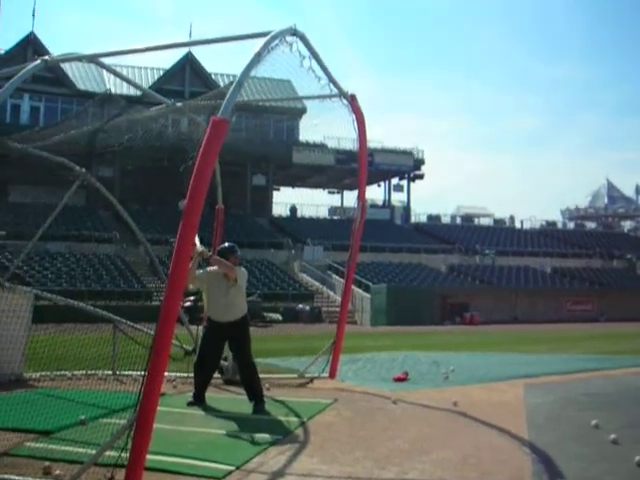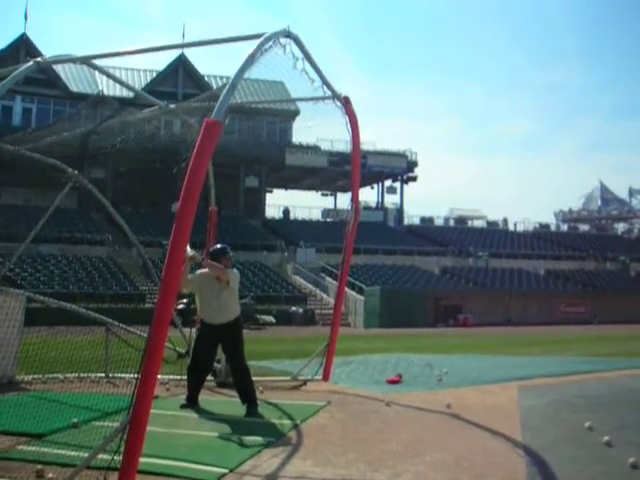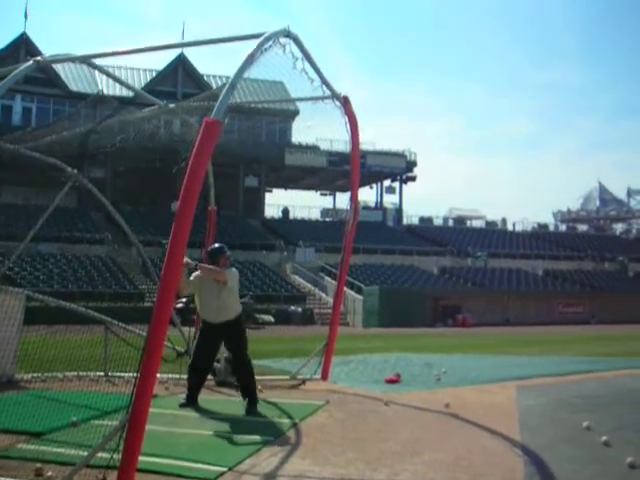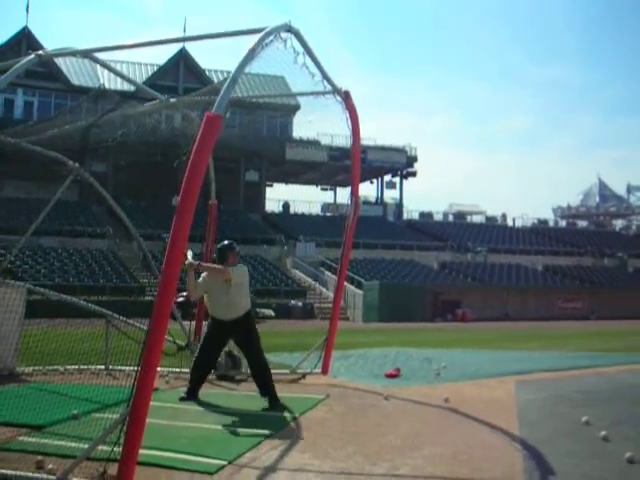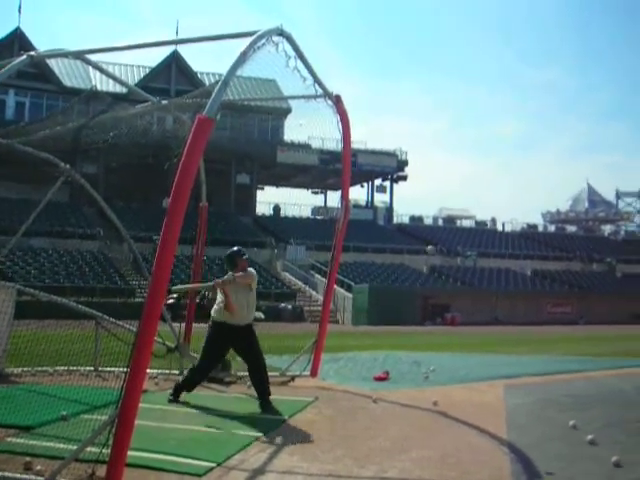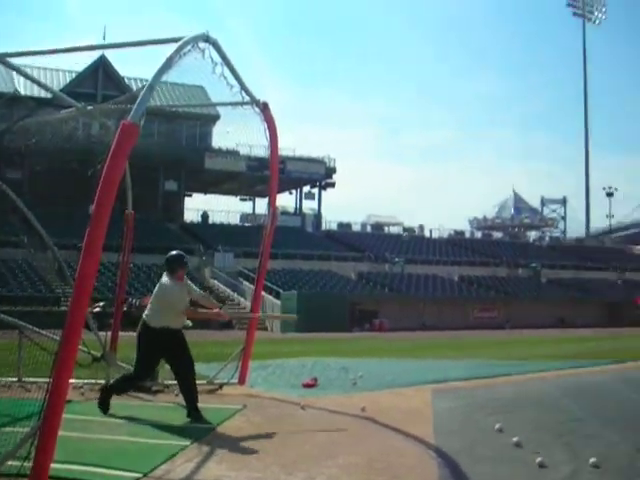
dt=0.2s
person 1, frame 1
left shoulder: (242, 273)
right shoulder: (208, 274)
left elbow: (230, 270)
right elbow: (189, 279)
left wrist: (208, 256)
right wrist: (196, 258)
left hip: (238, 324)
right hip: (214, 324)
left knee: (245, 363)
right knee: (203, 362)
left ankle: (258, 401)
right ankle: (198, 396)
person 1, frame 2
left shoulder: (234, 275)
right shoulder: (201, 276)
left elbow: (222, 273)
right elbow: (182, 284)
left wrist: (200, 259)
right wrist: (188, 263)
left hip: (231, 326)
right hip: (207, 326)
left knee: (238, 365)
right knee: (197, 365)
left ankle: (251, 404)
right ankle: (192, 399)
person 1, frame 3
left shoulder: (233, 274)
right shoulder: (199, 277)
left elbow: (218, 274)
right elbow: (182, 290)
left wrist: (194, 265)
right wrist: (184, 268)
left hip: (233, 324)
right hip: (209, 326)
left knee: (242, 362)
right knee: (198, 363)
left ankle: (252, 402)
right ankle: (191, 398)
person 1, frame 4
left shoulder: (242, 271)
right shoulder: (208, 276)
left elbow: (223, 272)
right elbow: (193, 295)
left wrist: (198, 265)
right wrist: (191, 271)
left hip: (242, 321)
right hip: (218, 322)
left knee: (256, 358)
right knee: (203, 358)
left ankle: (272, 397)
right ankle: (192, 390)
person 1, frame 5
left shoulder: (249, 274)
right shoulder: (223, 285)
left elbow: (245, 277)
right elbow: (232, 310)
left wrist: (225, 280)
right wrist: (225, 287)
left hip: (244, 328)
right hip: (221, 328)
left knee: (257, 363)
right knee: (205, 365)
left ankle: (265, 400)
right ankle: (179, 389)
person 1, frame 6
left shoulder: (182, 281)
right shoulder: (168, 287)
left elbow: (199, 296)
right elbow: (190, 313)
left wrist: (217, 308)
right wrist: (215, 314)
left hip: (173, 332)
right hip: (153, 333)
left knee: (187, 369)
right knee: (141, 373)
left ankle: (193, 409)
right ankle: (109, 390)
